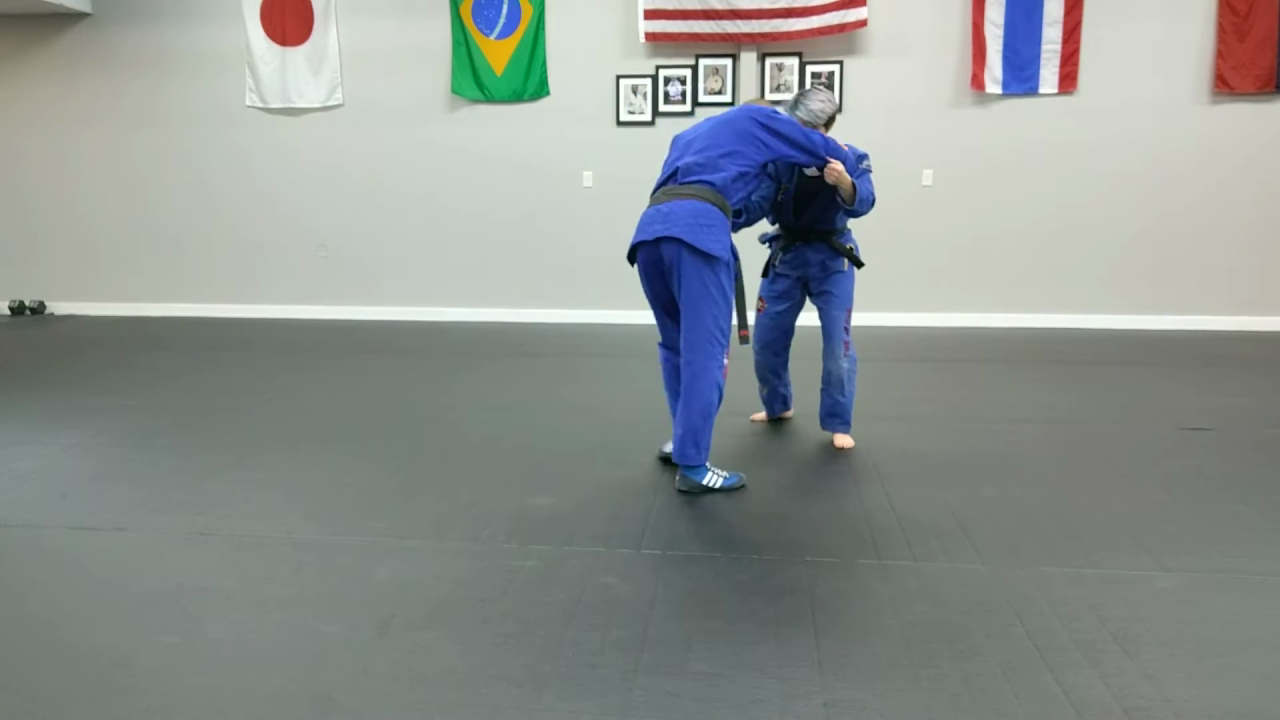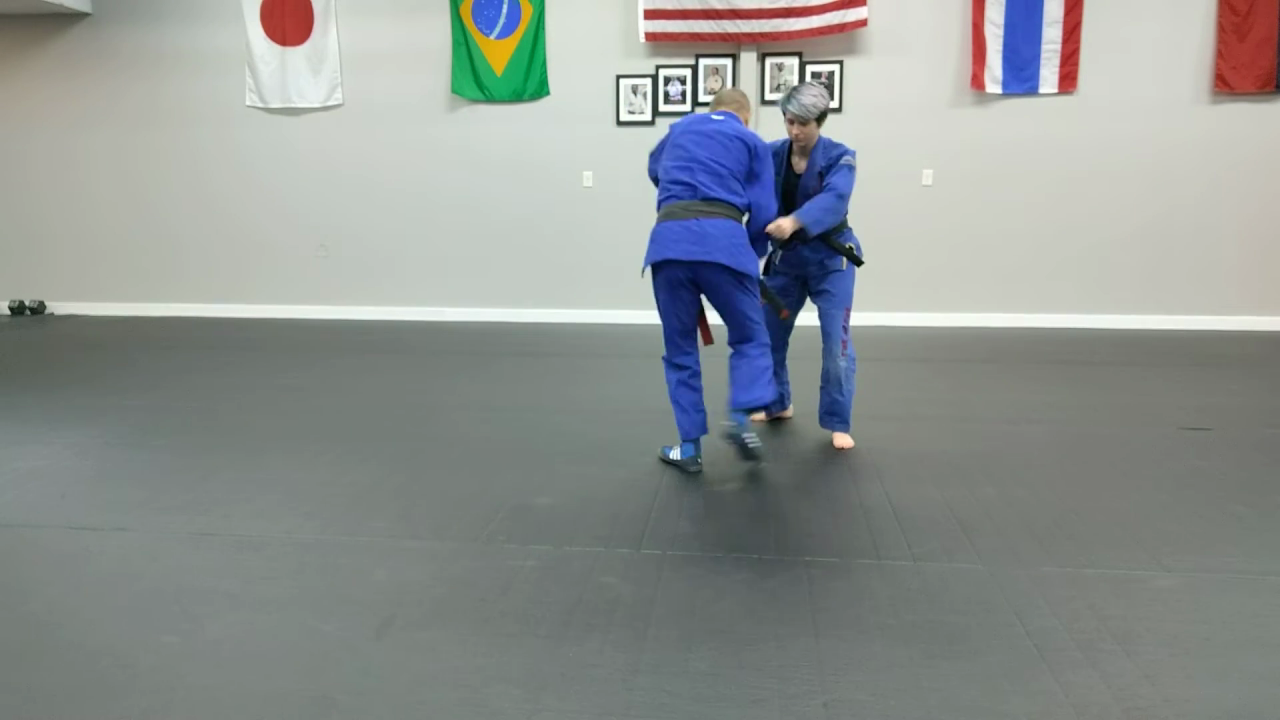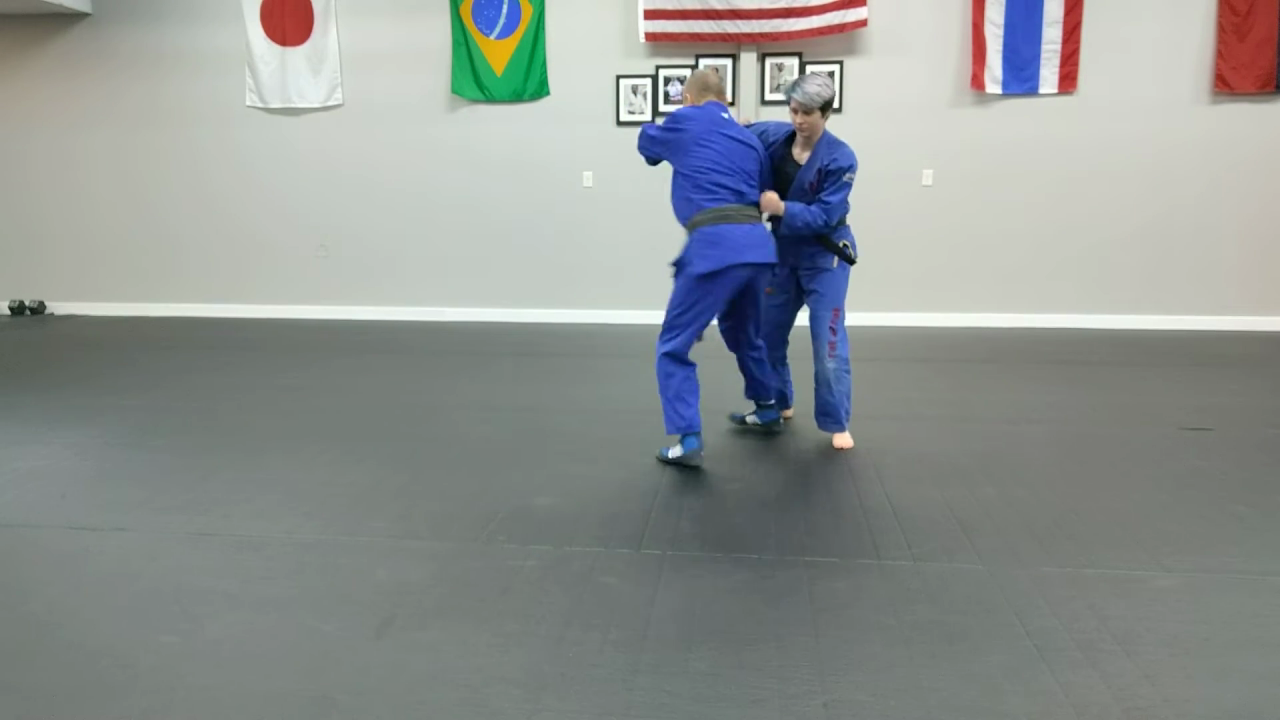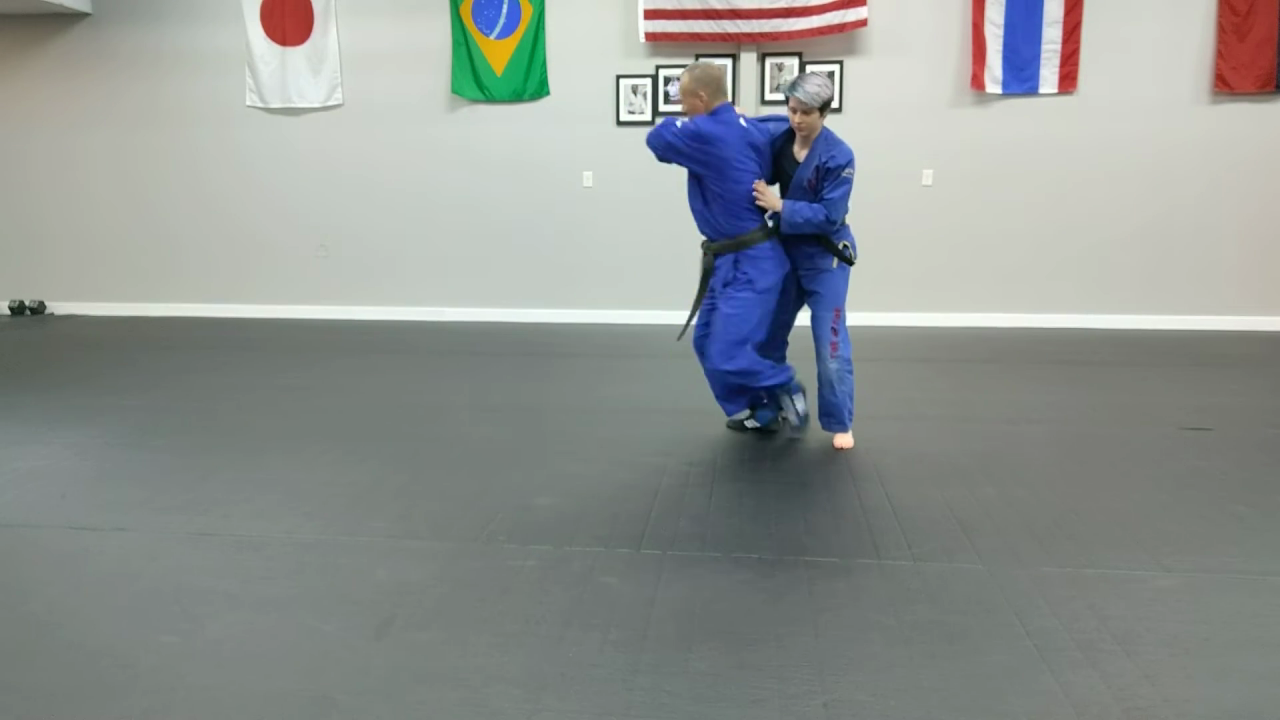
dt=0.2s
person 1, frame 1
left shoulder: (692, 133)
right shoulder: (757, 118)
right elbow: (815, 146)
left wrist: (755, 207)
right wrist: (843, 160)
left hip: (651, 225)
right hip: (699, 229)
left knee: (675, 342)
right knee: (704, 353)
left ankle: (683, 440)
right ankle: (692, 467)
person 1, frame 2
left shoulder: (680, 129)
right shoulder: (752, 143)
left elbow: (656, 169)
right elbow: (763, 212)
right wrist: (751, 256)
left hip: (669, 239)
right hip: (722, 243)
left knee: (680, 350)
right knee: (750, 338)
left ankle: (690, 446)
right ankle: (741, 418)
person 1, frame 3
left shoulder: (684, 121)
right shoulder: (751, 141)
left elbow: (648, 143)
right elbow: (763, 198)
left hip: (713, 245)
right hip: (755, 243)
left knee: (674, 345)
right knee: (742, 333)
left ankle: (687, 440)
right ankle: (767, 409)
person 1, frame 4
left shoulder: (708, 133)
right shoulder: (750, 132)
left elbow: (659, 139)
left wrist: (684, 124)
left hip: (748, 264)
right hip: (730, 260)
left knee: (729, 358)
right knee: (708, 342)
left ankle: (788, 390)
right ankle: (761, 407)
person 2, frame 1
left shoulder: (851, 159)
right shoulder: (779, 159)
left elbow: (863, 202)
right elbow: (756, 204)
left wrist: (846, 184)
left hip: (831, 256)
right hip: (786, 254)
left knee: (838, 343)
right knee: (768, 340)
left ankle: (839, 424)
right ankle: (779, 406)
person 2, frame 2
left shoulder: (838, 156)
right shoulder: (773, 154)
left elbow: (833, 201)
left wrist: (794, 221)
left hip: (830, 256)
right hip: (787, 255)
left knee: (836, 343)
right knee: (766, 336)
left ankle: (838, 423)
right ankle: (778, 405)
person 2, frame 3
left shoulder: (840, 158)
right shoulder: (775, 137)
left elbow: (826, 215)
left wrist: (782, 209)
left hip: (826, 254)
right hip: (786, 251)
left knee: (828, 341)
right knee: (767, 334)
left ankle: (837, 424)
right ankle: (779, 404)
person 2, frame 4
left shoulder: (838, 155)
right shoulder: (777, 134)
left elbow: (828, 215)
left wrist: (780, 206)
left hip: (825, 255)
right hip: (785, 251)
left knee: (829, 341)
right knee: (766, 334)
left ankle: (840, 424)
